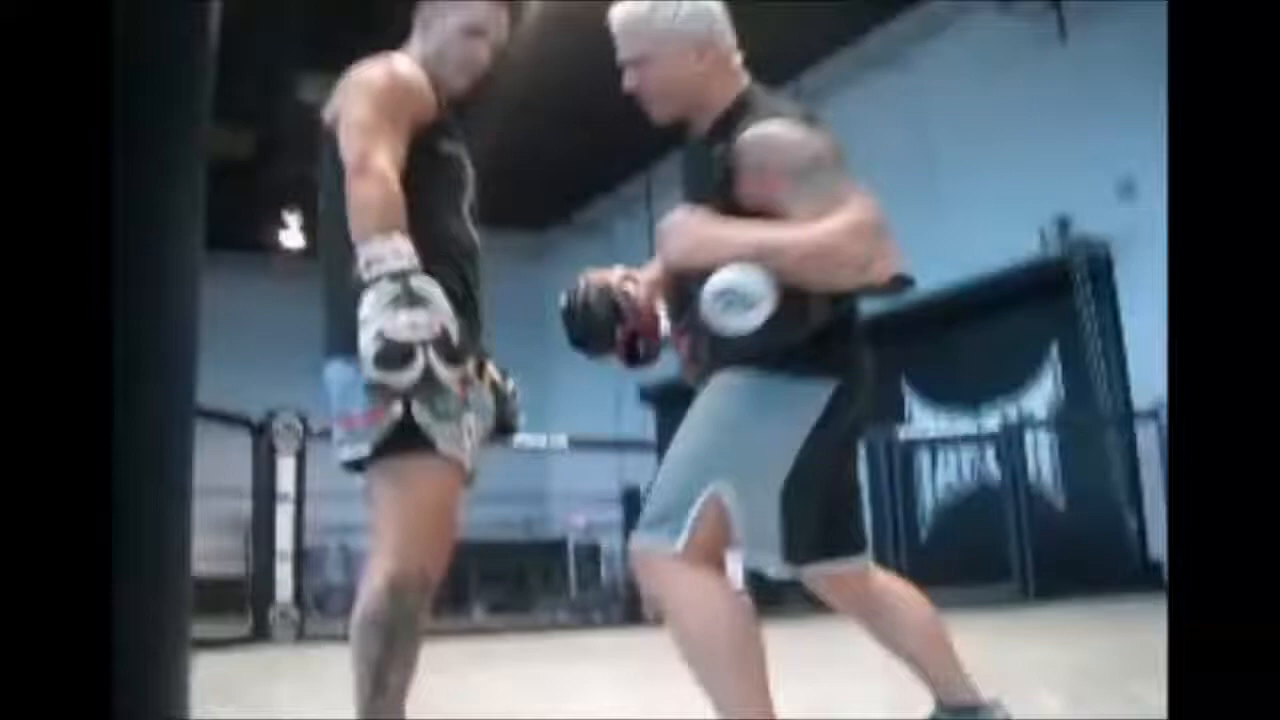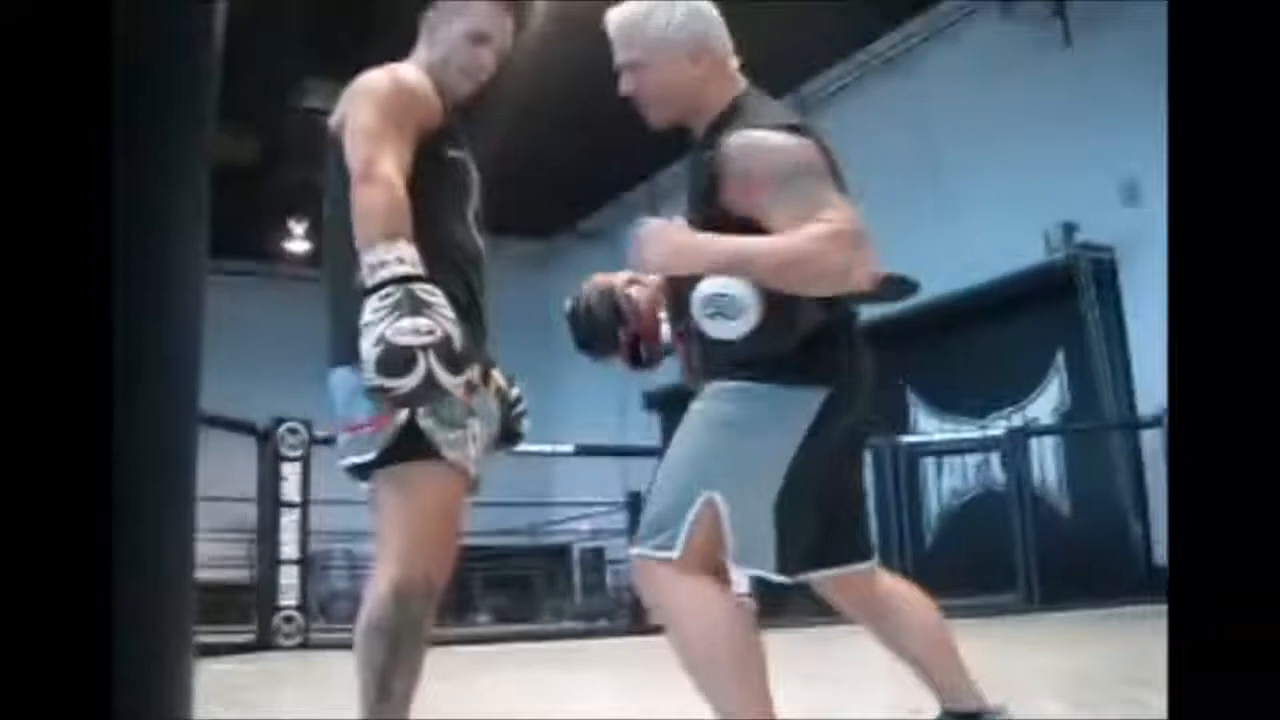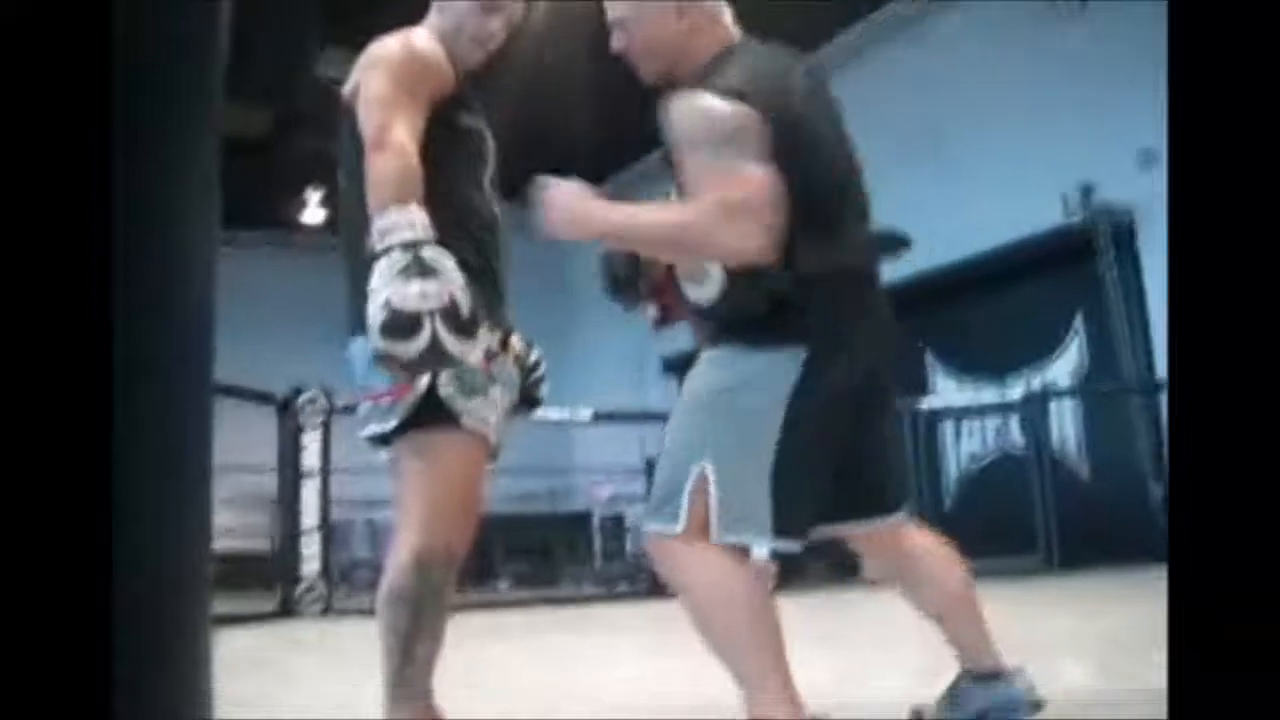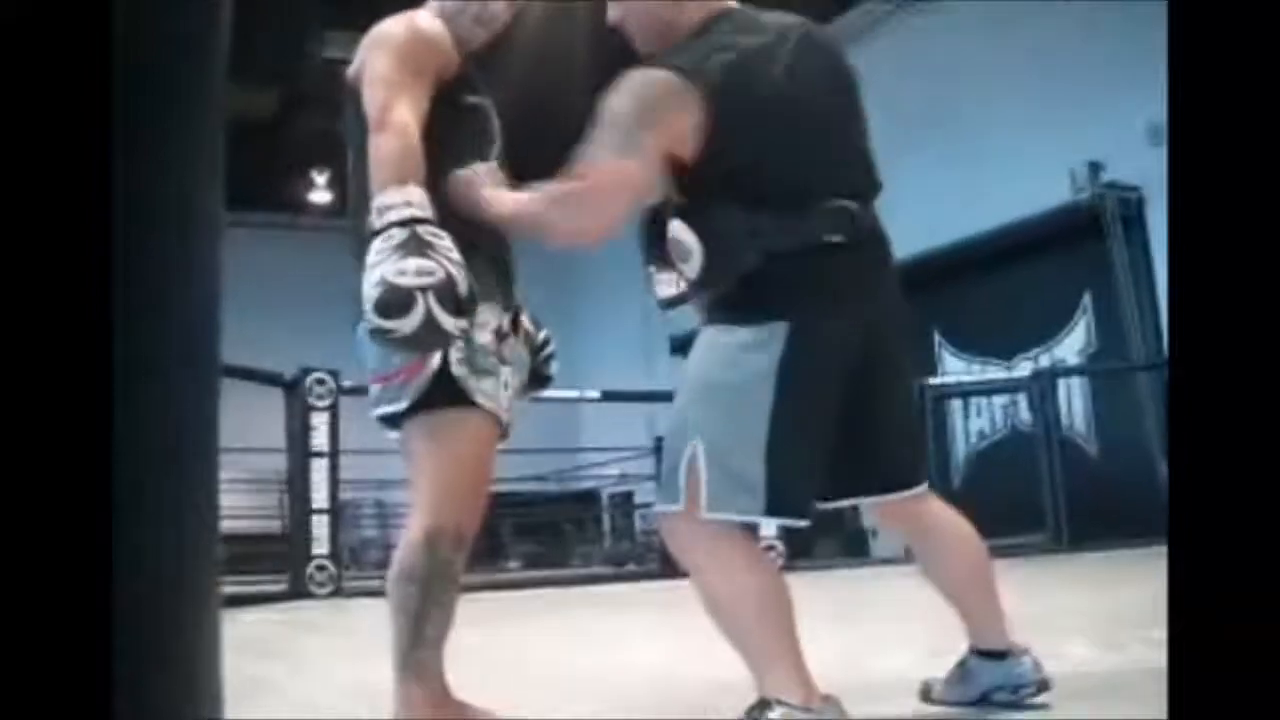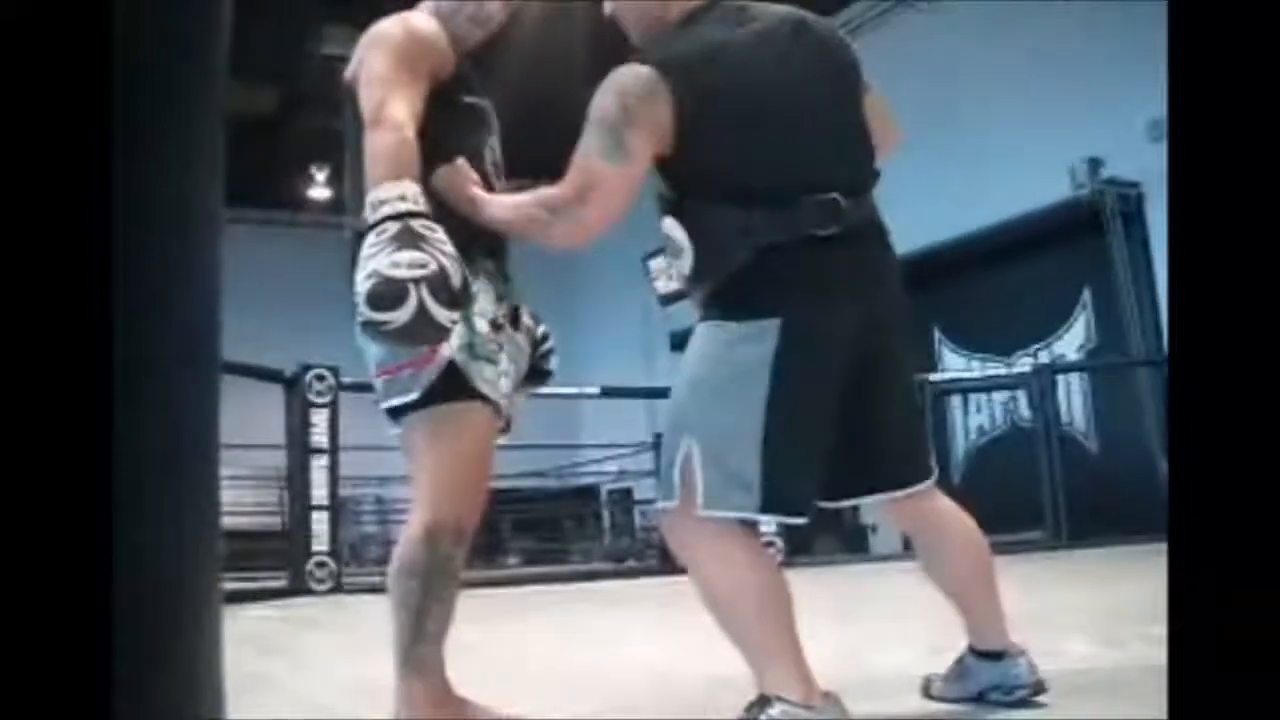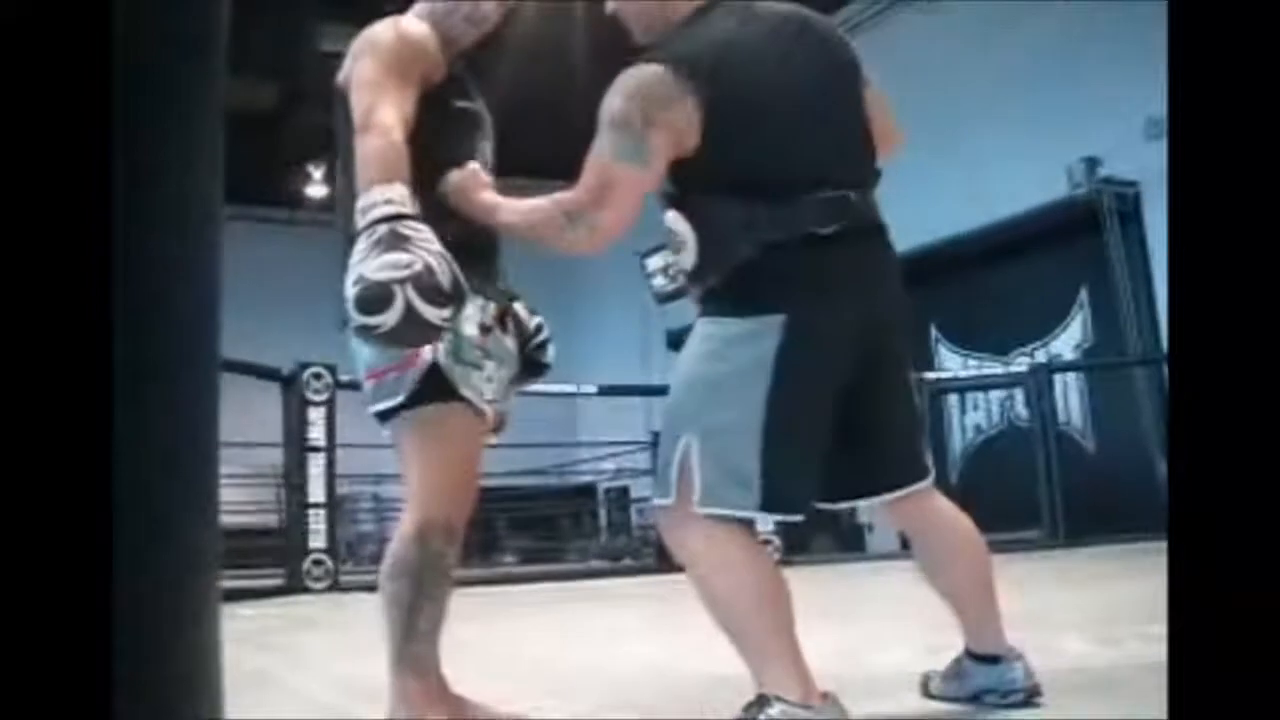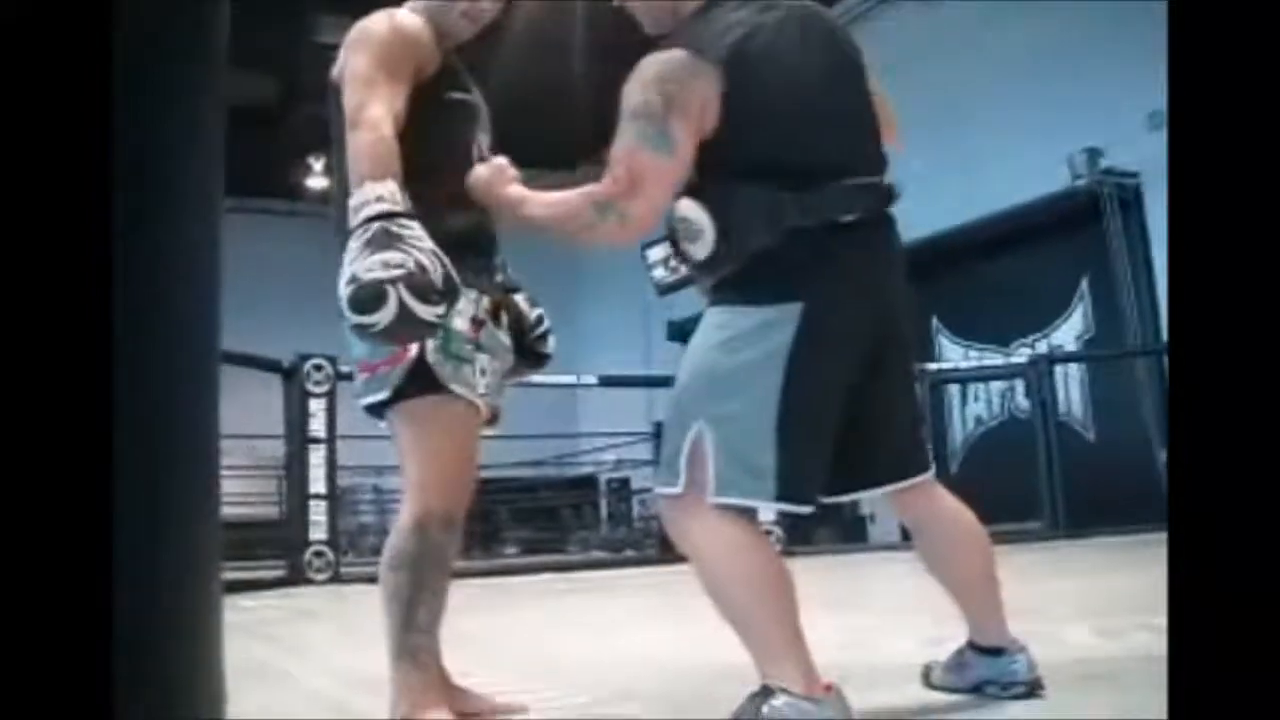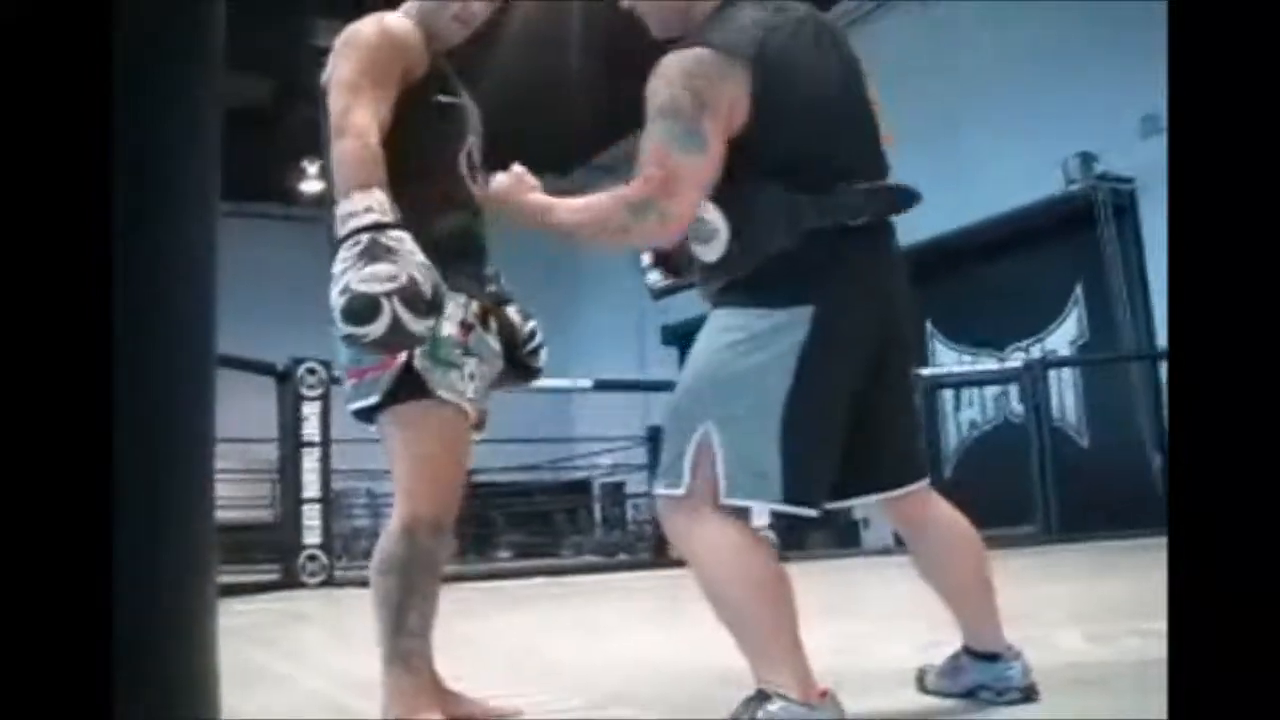
dt=0.1s
person 1, frame 1
left shoulder: (770, 140)
right shoulder: (715, 142)
left elbow: (871, 250)
left wrist: (724, 242)
right wrist: (654, 280)
left hip: (785, 378)
right hip: (791, 378)
left knee: (669, 554)
right knee: (840, 572)
person 1, frame 2
left shoulder: (757, 147)
right shoulder: (722, 144)
left elbow: (847, 258)
left wrist: (700, 250)
right wrist: (660, 280)
left hip: (778, 384)
right hip: (798, 383)
left knee: (667, 562)
right knee: (847, 574)
person 1, frame 3
left shoulder: (704, 110)
right shoulder: (785, 75)
left elbow: (742, 231)
left wrist: (597, 219)
right wrist: (680, 247)
left hip: (777, 340)
right hip: (853, 324)
left knee: (683, 539)
right knee: (877, 527)
person 1, frame 4
left shoulder: (659, 88)
left elbow: (581, 213)
left wrist: (491, 201)
left hip: (773, 311)
right hip: (863, 289)
left knee: (697, 525)
right knee: (903, 494)
right ankle: (1000, 660)
person 1, frame 5
left shoulder: (645, 86)
left elbow: (572, 219)
right elbow: (879, 141)
left wrist: (476, 198)
left hip: (768, 306)
right hip: (867, 283)
left knee: (696, 518)
right knee: (908, 490)
right ankle: (997, 659)
person 1, frame 6
left shoulder: (656, 86)
left elbow: (588, 223)
right elbow: (881, 141)
left wrist: (485, 204)
left hip: (768, 305)
right hip: (867, 282)
left knee: (692, 515)
right knee: (906, 490)
right ankle: (994, 661)
person 1, frame 7
left shoulder: (675, 70)
left elbow: (620, 215)
right elbow: (880, 134)
left wrist: (511, 197)
left hip: (778, 294)
right hip: (869, 275)
left knee: (692, 500)
right knee: (907, 482)
right ankle: (996, 653)
person 1, frame 8
left shoulder: (695, 68)
left elbow: (654, 215)
left wrist: (533, 204)
left hip: (783, 298)
right hip: (871, 280)
left knee: (693, 502)
right knee: (904, 488)
right ankle: (991, 659)
person 2, frame 1
left shoulder: (438, 121)
right shoulder: (388, 82)
right elbow: (370, 176)
left wrist: (476, 364)
right wrist: (394, 286)
left hip: (438, 348)
right hip: (396, 339)
left knee: (419, 560)
right knee: (410, 558)
person 2, frame 2
left shoulder: (444, 130)
right shoulder: (393, 88)
right elbow: (375, 182)
left wrist: (482, 371)
right wrist: (396, 291)
left hip: (443, 355)
right hip: (402, 345)
left knee: (423, 566)
right knee: (414, 565)
person 2, frame 3
left shoulder: (454, 97)
right elbow: (388, 148)
left wrist: (495, 336)
right wrist: (407, 257)
left hip: (460, 320)
right hip: (423, 317)
left knee: (443, 530)
right knee: (437, 528)
person 2, frame 4
left shoulder: (462, 76)
right elbow: (391, 127)
left wrist: (508, 312)
right wrist: (404, 229)
left hip: (470, 300)
right hip: (426, 298)
left knee: (454, 510)
right knee: (448, 507)
person 2, frame 5
left shoulder: (458, 75)
right elbow: (388, 126)
left wrist: (504, 308)
right wrist: (400, 224)
left hip: (466, 291)
right hip: (424, 288)
left knee: (453, 504)
right knee: (449, 501)
person 2, frame 6
left shoulder: (453, 80)
right elbow: (377, 131)
left wrist: (499, 302)
right wrist: (387, 227)
left hip: (458, 297)
right hip: (415, 287)
left knee: (445, 504)
right knee: (439, 502)
person 2, frame 7
left shoulder: (454, 75)
right elbow: (369, 125)
left wrist: (500, 290)
right wrist: (381, 224)
left hip: (458, 290)
right hip: (416, 284)
left knee: (446, 495)
right knee: (436, 494)
person 2, frame 8
left shoulder: (444, 83)
right elbow: (354, 132)
left wrist: (491, 300)
right wrist: (369, 235)
left hip: (447, 294)
right hip: (403, 285)
left knee: (436, 501)
right knee: (426, 499)
